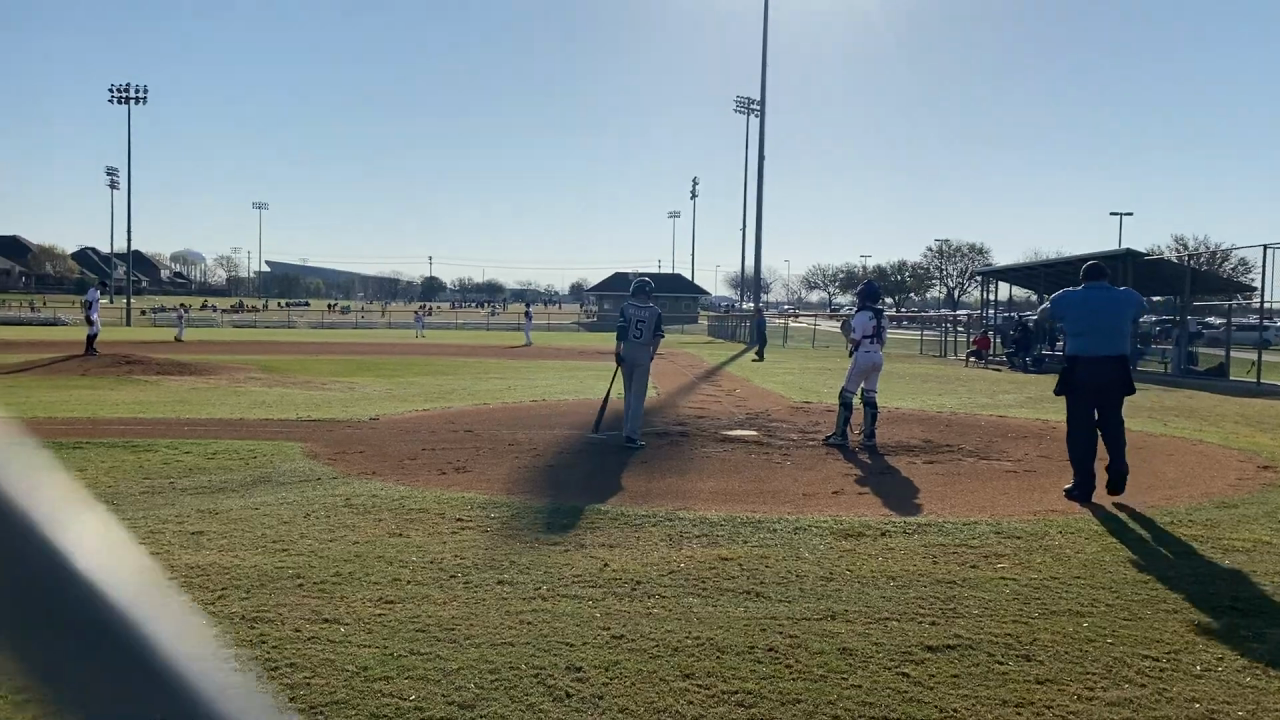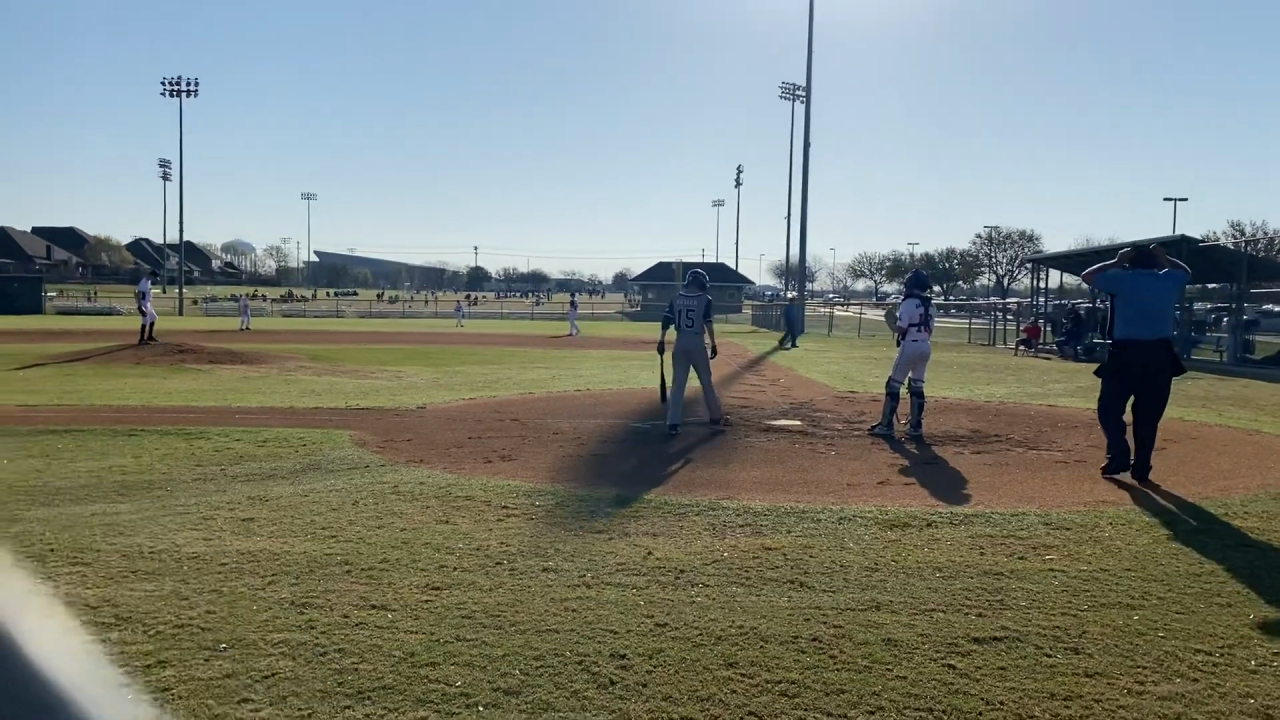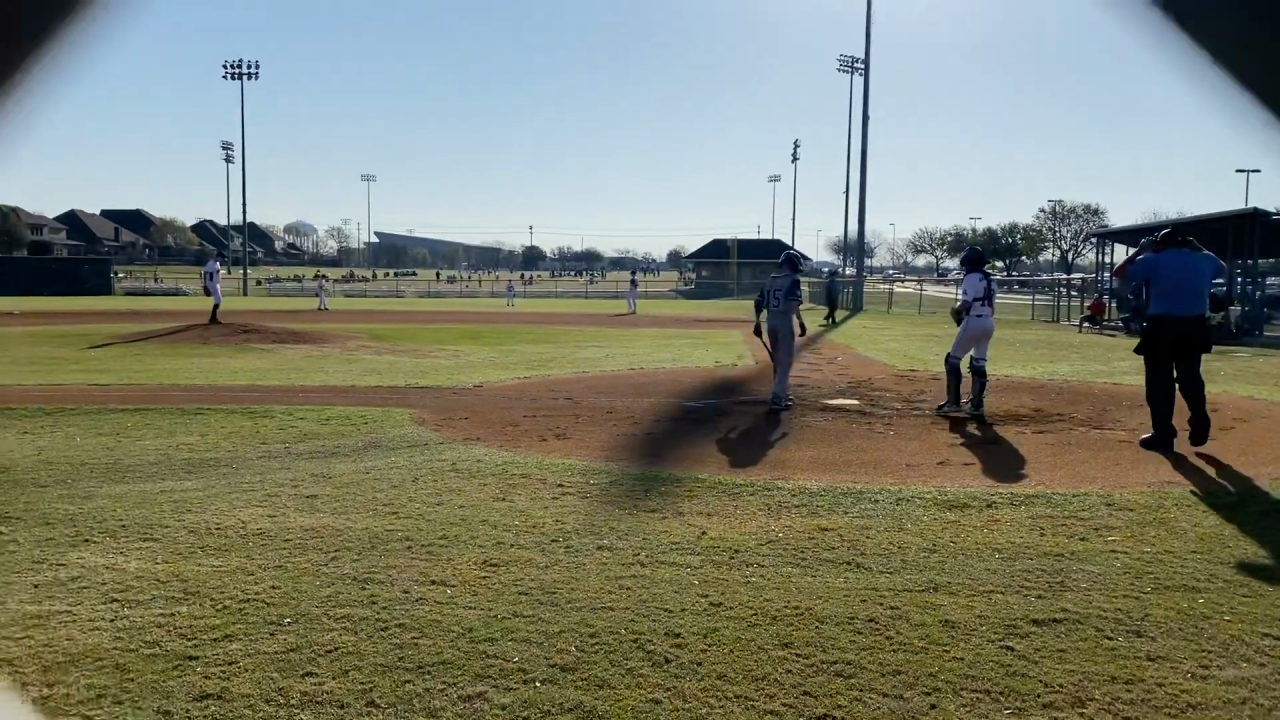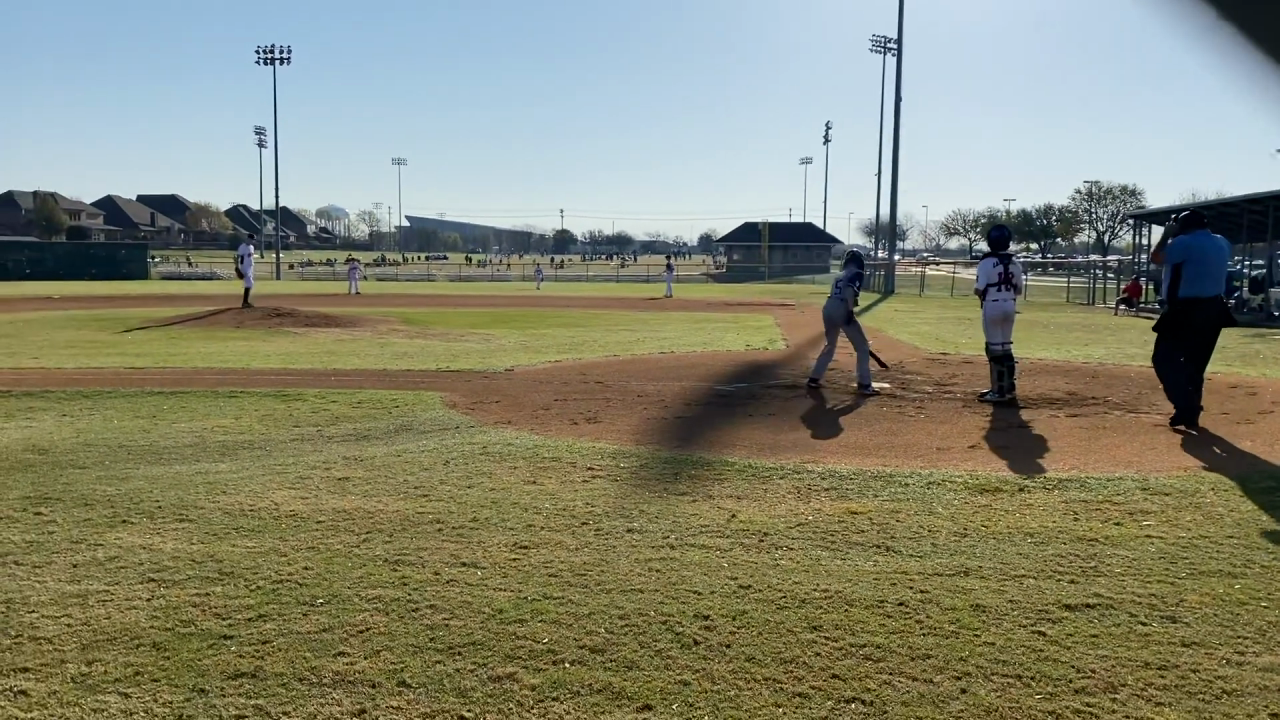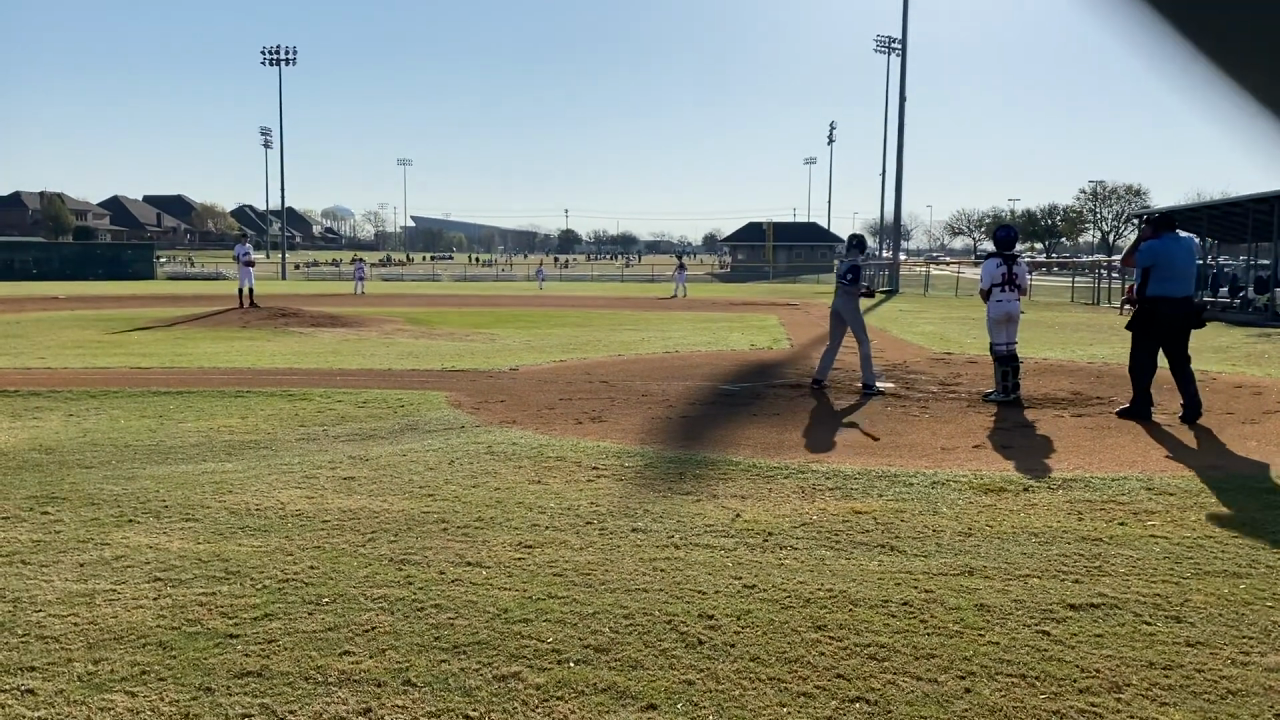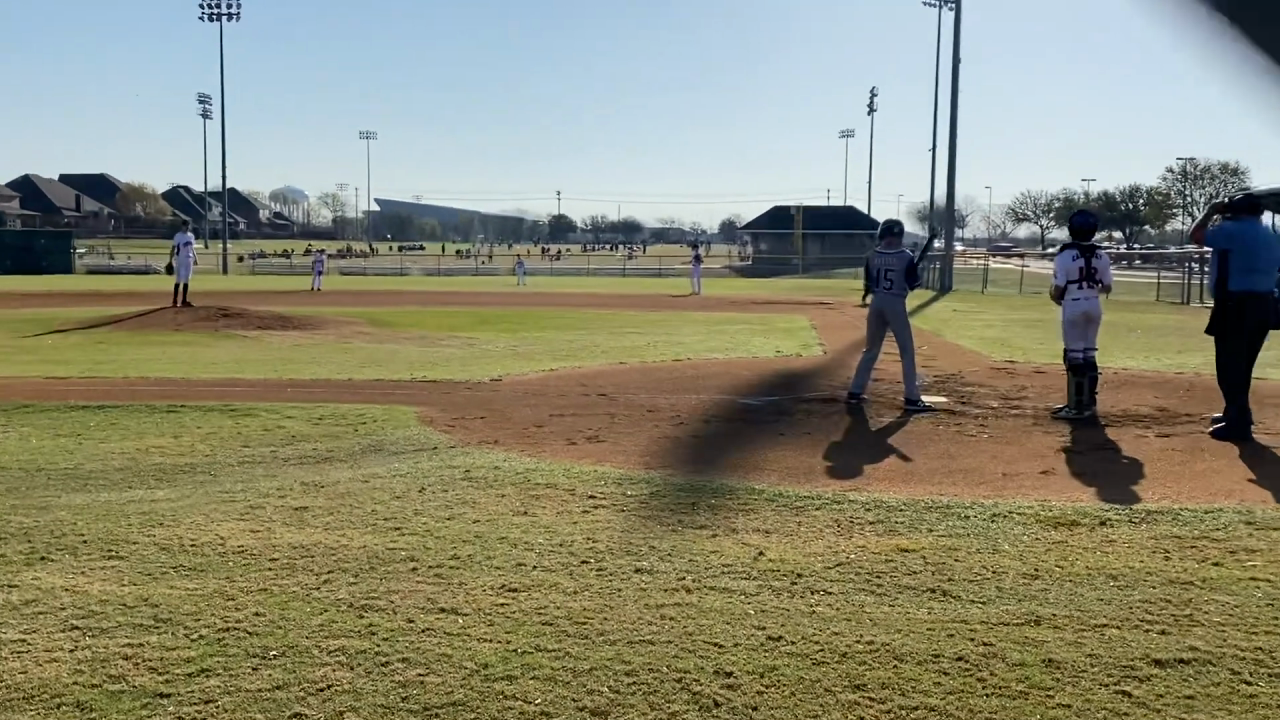
dt=0.7s
person 1, frame 1
left shoulder: (1068, 298)
right shoulder: (1127, 297)
left elbow: (1043, 313)
right elbow: (1142, 310)
left hip: (1080, 370)
right hip: (1115, 370)
left knee: (1080, 428)
right knee: (1112, 423)
left ankle: (1083, 486)
right ankle: (1117, 473)
person 1, frame 2
left shoulder: (1122, 279)
right shoulder: (1169, 281)
left elbow: (1087, 276)
right elbow: (1186, 272)
left wrist: (1117, 262)
right wrist: (1165, 258)
left hip: (1126, 354)
right hip: (1159, 355)
left knee: (1110, 408)
right knee: (1148, 414)
left ankle: (1119, 458)
right ankle: (1141, 467)
person 1, frame 3
left shoulder: (1153, 261)
right shoulder: (1203, 260)
left elbow: (1119, 273)
right elbow: (1221, 269)
left wrist: (1140, 251)
right wrist: (1199, 249)
left hip: (1161, 329)
right hip: (1194, 329)
left knee: (1160, 384)
right knee: (1191, 380)
left ankle: (1162, 435)
right ankle: (1200, 424)
person 1, frame 4
left shoulder: (1185, 242)
right shoulder: (1222, 243)
left elbow: (1156, 258)
left wrist: (1167, 235)
left hip: (1185, 311)
right hip: (1213, 310)
left knee: (1164, 358)
right knee: (1196, 364)
left ankle: (1186, 406)
right ankle: (1191, 412)
person 1, frame 5
left shoulder: (1154, 246)
right shoulder: (1190, 243)
left elbow: (1126, 261)
left wrist: (1140, 238)
left hip: (1155, 310)
right hip: (1182, 309)
left knee: (1142, 361)
right knee: (1180, 361)
left ankle: (1140, 406)
right ankle: (1192, 407)
person 1, frame 6
left shoulder: (1232, 230)
left elbow: (1195, 236)
left wrist: (1210, 212)
right wrist: (1219, 217)
left hip: (1236, 307)
left knee: (1231, 367)
right knee: (1242, 366)
left ankle: (1238, 425)
right ankle: (1235, 416)
person 2, frame 1
left shoulder: (861, 315)
right shoulder: (882, 317)
left elbow: (854, 340)
right elbow: (882, 342)
left wrist: (846, 332)
left hip: (862, 358)
right hip: (877, 358)
left knee: (846, 395)
right knee: (870, 396)
left ankle: (840, 435)
right ankle: (869, 437)
person 2, frame 2
left shoulder: (908, 302)
right shoulder: (930, 305)
left elbow: (901, 328)
right elbow: (929, 330)
left wrist: (891, 322)
left hip: (910, 346)
right hip: (925, 347)
left knee: (893, 384)
right knee: (917, 386)
left ankle: (886, 425)
right ankle: (915, 426)
person 2, frame 3
left shoulder: (971, 277)
right shoulder: (989, 280)
left elbow: (966, 304)
right elbow: (991, 307)
left wrist: (955, 310)
left hip: (973, 322)
right hip: (988, 323)
left knee: (952, 359)
right knee: (979, 364)
left ankle: (954, 401)
right ankle: (977, 406)
person 2, frame 4
left shoulder: (986, 262)
right shoulder: (1014, 264)
left elbow: (978, 291)
right elbow: (1018, 290)
left wrist: (987, 292)
left hip: (992, 307)
right hip: (1009, 306)
left knee: (995, 349)
right knee: (1006, 347)
left ankle: (998, 391)
right ankle: (1009, 389)
person 2, frame 5
left shoulder: (990, 263)
right shoulder: (1020, 264)
left elbow: (983, 291)
right elbow: (1023, 292)
left wrist: (988, 300)
left hip: (996, 308)
right hip: (1014, 307)
left knee: (999, 349)
right knee: (1011, 347)
left ankle: (1003, 391)
right ankle: (1013, 388)
person 2, frame 6
left shoulder: (1065, 255)
right shoulder: (1101, 256)
left elbow: (1057, 290)
right elbow: (1107, 288)
left wrist: (1057, 298)
left hip: (1073, 308)
right hip: (1094, 307)
left knee: (1074, 357)
right knee: (1089, 355)
left ankle: (1075, 407)
right ankle: (1089, 404)
person 3, frame 1
left shoulder: (626, 307)
right shoulder: (655, 311)
left elbow: (621, 330)
right elbow: (658, 336)
left wrist: (617, 352)
right wrist: (652, 355)
left hip: (627, 352)
right hip: (643, 354)
left knee: (628, 394)
right knee: (638, 396)
left ankle: (628, 433)
right ankle: (632, 436)
person 3, frame 2
left shoulder: (676, 298)
right shoulder: (705, 299)
left elbow: (666, 320)
right elbow: (708, 323)
left wrist: (661, 341)
right wrist: (713, 345)
left hip: (680, 342)
right hip: (697, 342)
left knee: (678, 384)
right knee: (706, 381)
left ankle: (672, 423)
right ankle: (715, 417)
person 3, frame 3
left shoulder: (770, 280)
right shoulder: (793, 280)
left elbow: (758, 303)
right elbow: (793, 303)
left wrist: (757, 323)
right wrist: (801, 323)
left hip: (771, 320)
right hip: (784, 321)
left knee: (778, 360)
right knee: (785, 361)
left ankle: (780, 394)
right ankle: (777, 398)
person 3, frame 4
left shoulder: (841, 275)
right shoulder: (858, 274)
right elbow: (850, 291)
right wrist: (850, 311)
left hip: (827, 308)
right hip: (840, 309)
left knee: (830, 345)
right knee: (862, 346)
left ankle: (814, 378)
right ankle: (864, 385)
person 3, frame 5
left shoulder: (843, 262)
right shoulder: (855, 264)
right elbow: (844, 286)
left wrist: (861, 289)
right wrist: (861, 291)
left hip: (837, 303)
right hip: (849, 304)
left knee: (833, 343)
right knee: (863, 343)
left ankle: (818, 379)
right ankle: (868, 384)
person 3, frame 6
left shoulder: (873, 256)
right shoulder: (906, 257)
left elbow: (869, 285)
right elbow: (913, 286)
left hip: (876, 303)
right hip: (896, 304)
left knee: (870, 350)
right knee: (907, 351)
left ankle: (855, 392)
right ankle: (912, 398)
